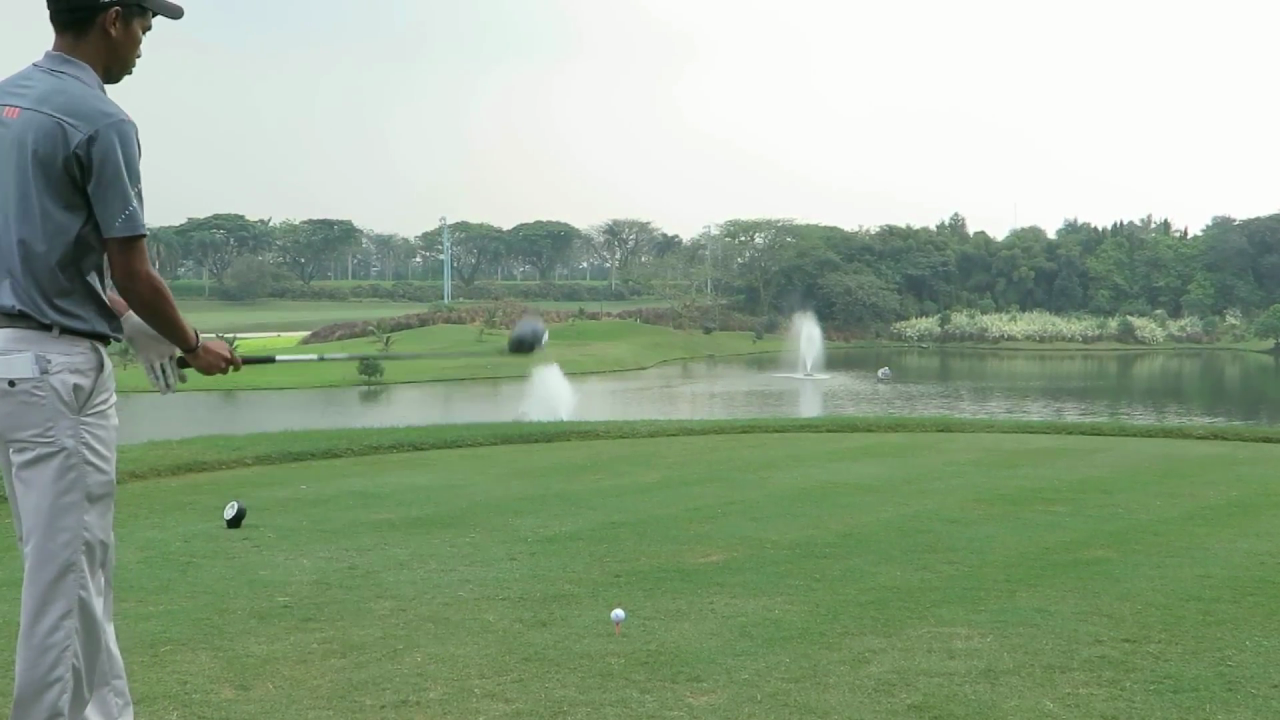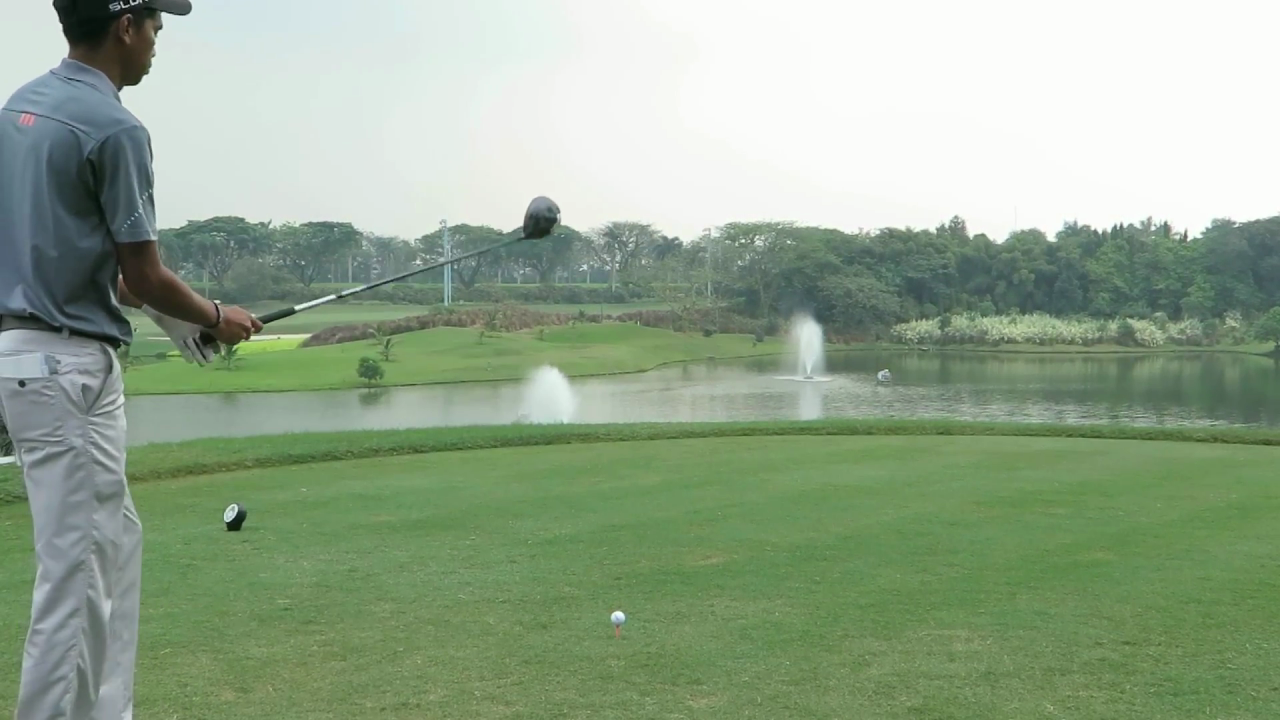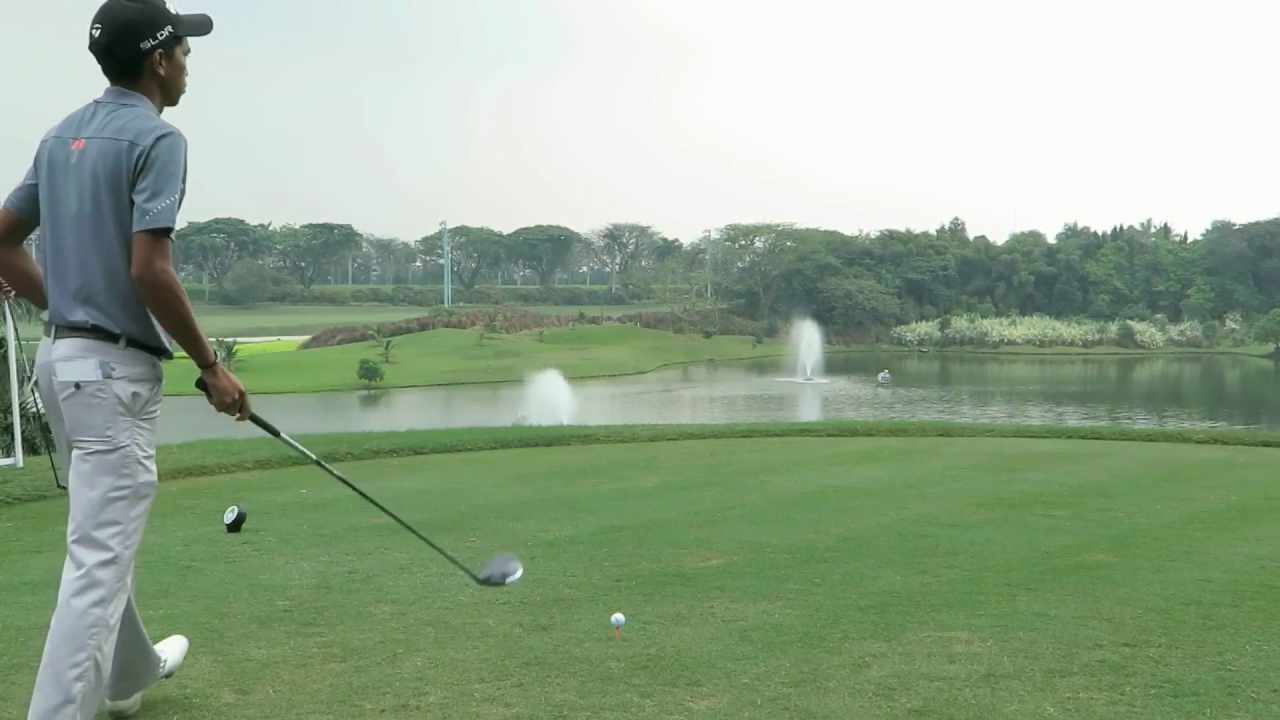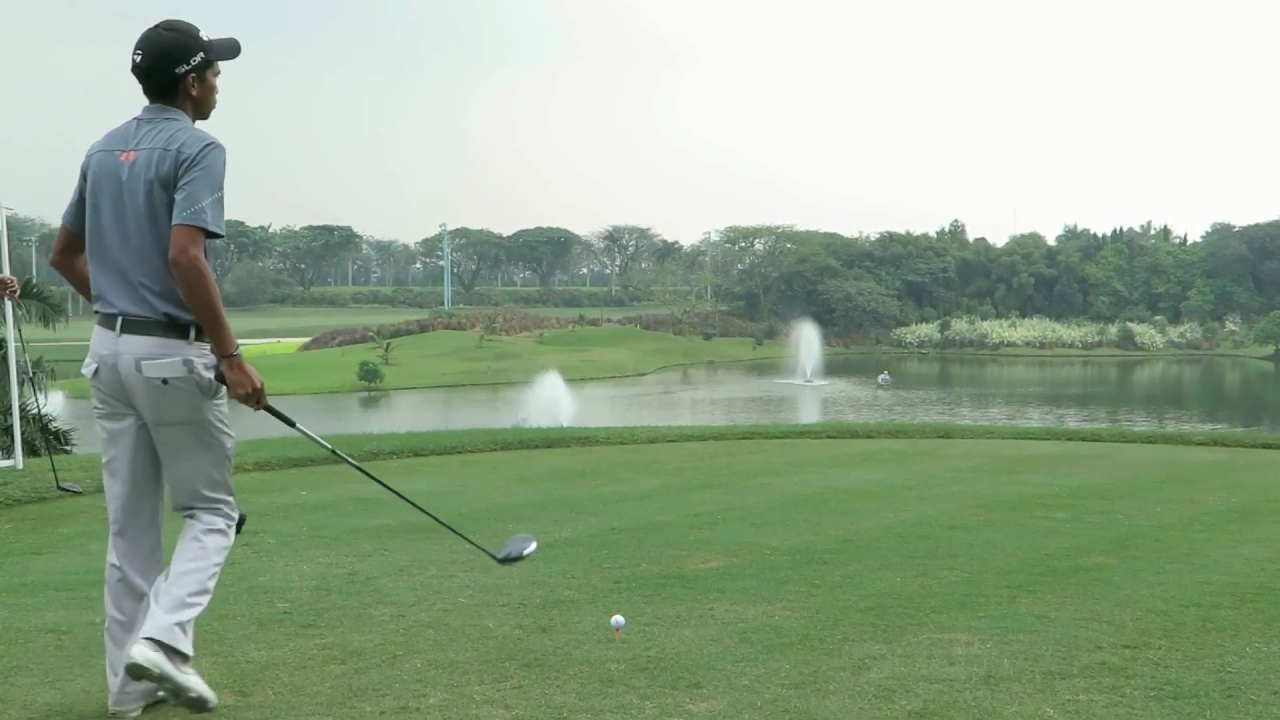
dt=0.4s
person 1, frame 1
right shoulder: (100, 121)
right elbow: (130, 272)
left wrist: (124, 320)
right wrist: (193, 345)
left knee: (74, 559)
right knee: (65, 566)
person 1, frame 2
right shoulder: (114, 127)
right elbow: (143, 274)
left wrist: (163, 310)
right wrist: (215, 317)
right hip: (67, 365)
left knee: (112, 547)
right knee: (77, 564)
person 1, frame 3
left shoulder: (63, 136)
right shoulder: (157, 139)
right elbow: (149, 271)
right wrist: (211, 367)
left hip: (64, 357)
right hip: (114, 368)
left knee: (108, 538)
right knee: (99, 558)
person 1, frame 4
left shoulder: (104, 150)
right shoulder: (198, 148)
left elbow: (64, 253)
right elbow: (185, 257)
right wrist: (232, 356)
left hip: (108, 350)
right hip: (172, 352)
left knee: (132, 527)
right knee: (210, 512)
right ankle: (161, 640)
